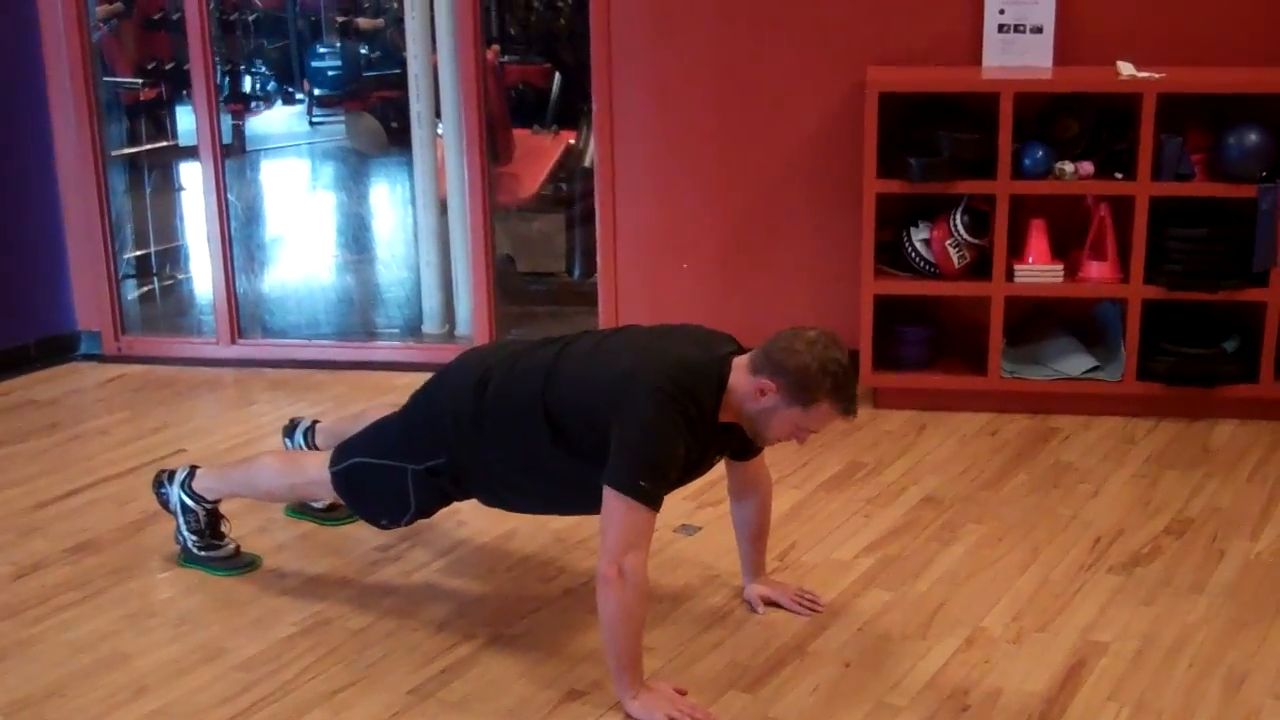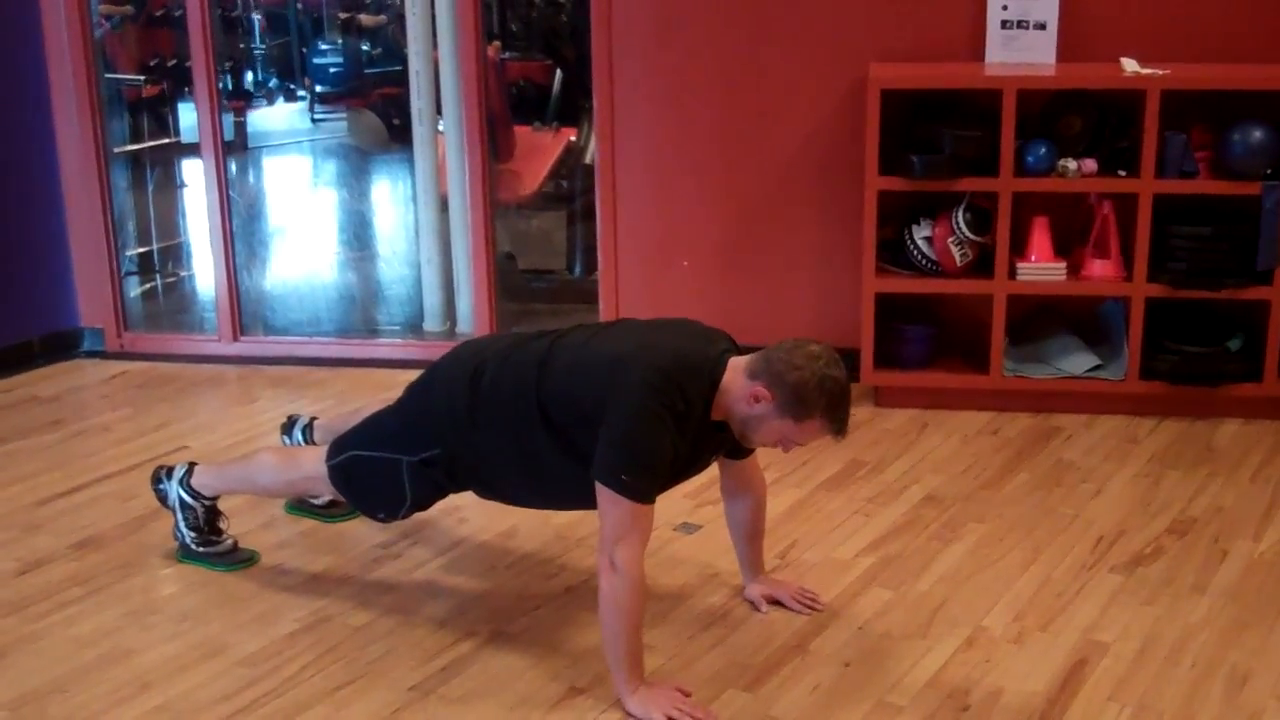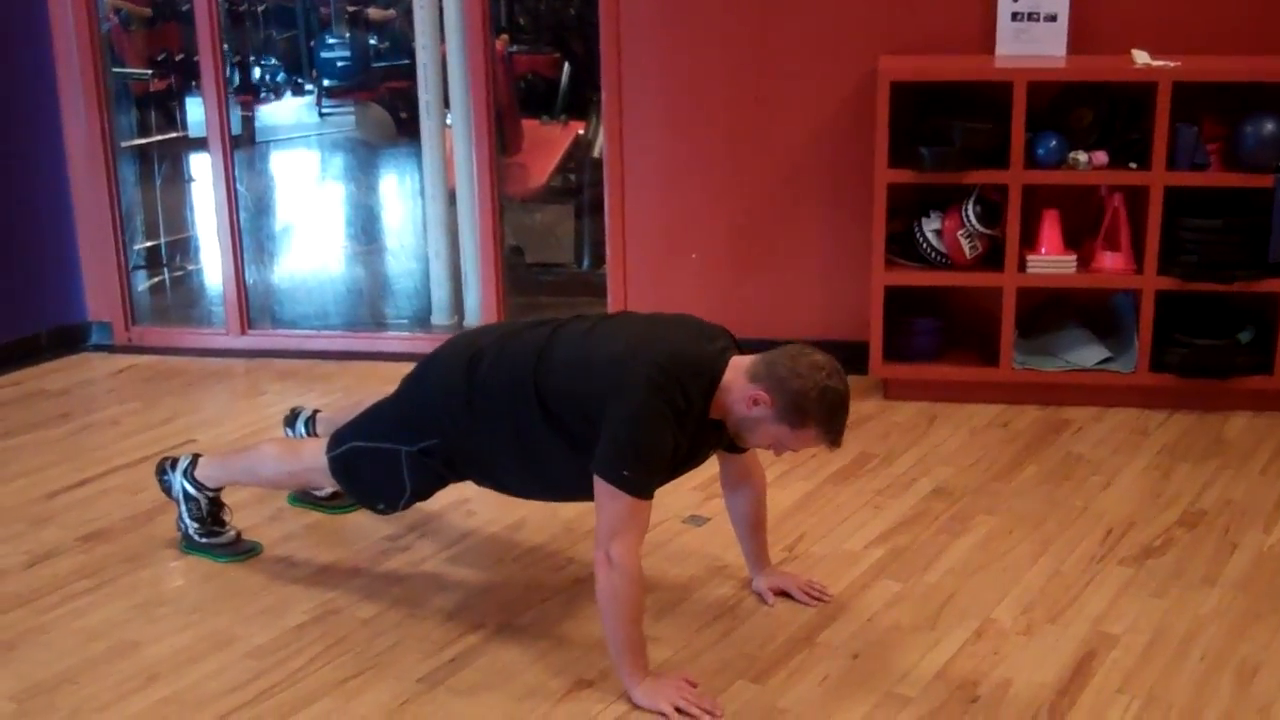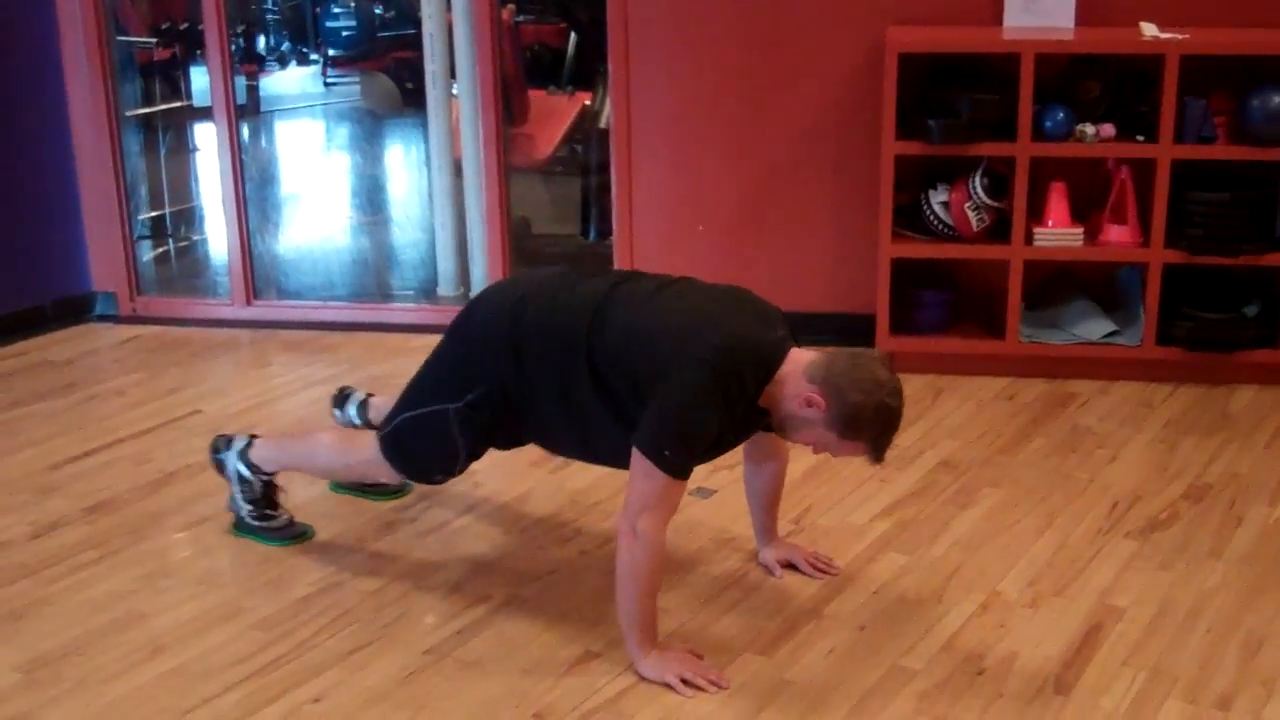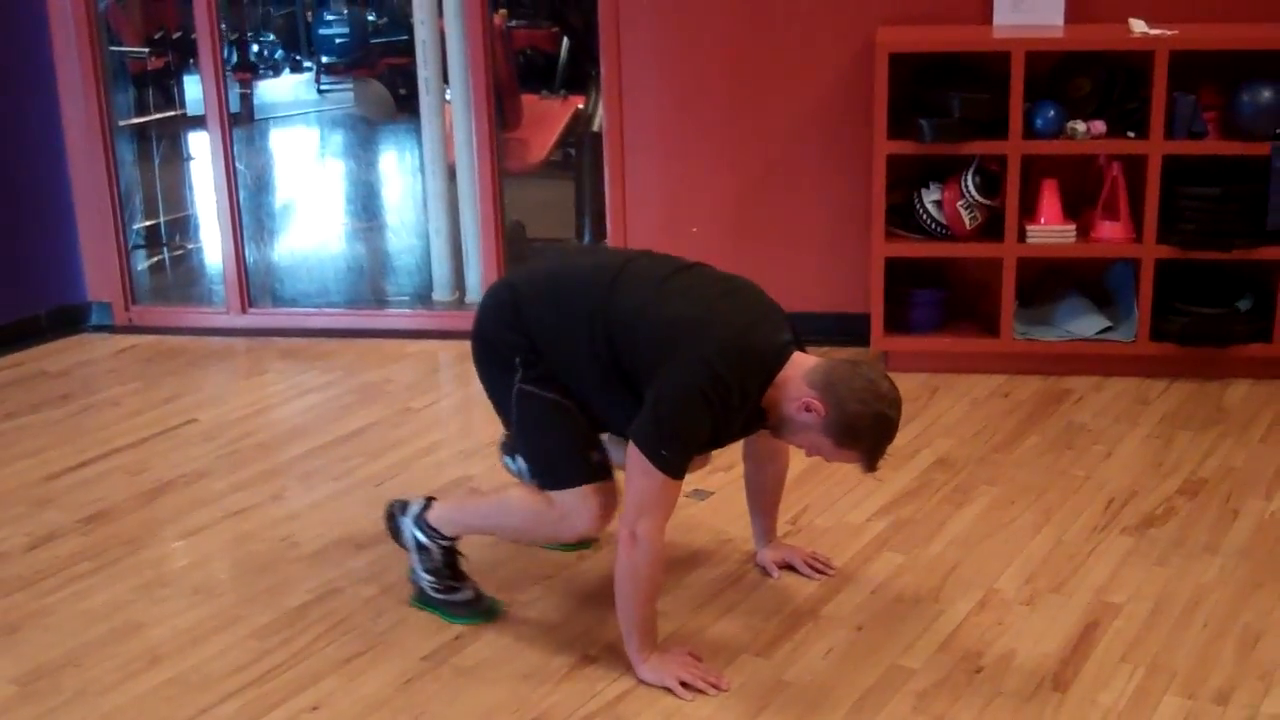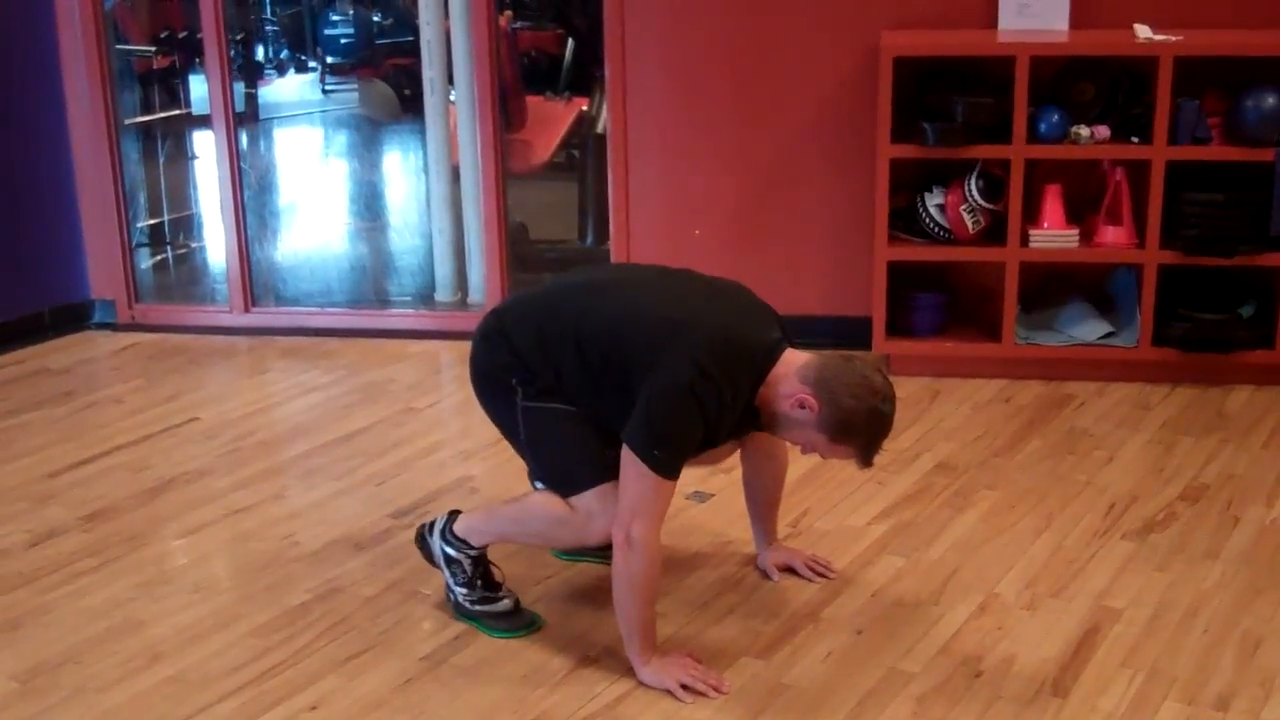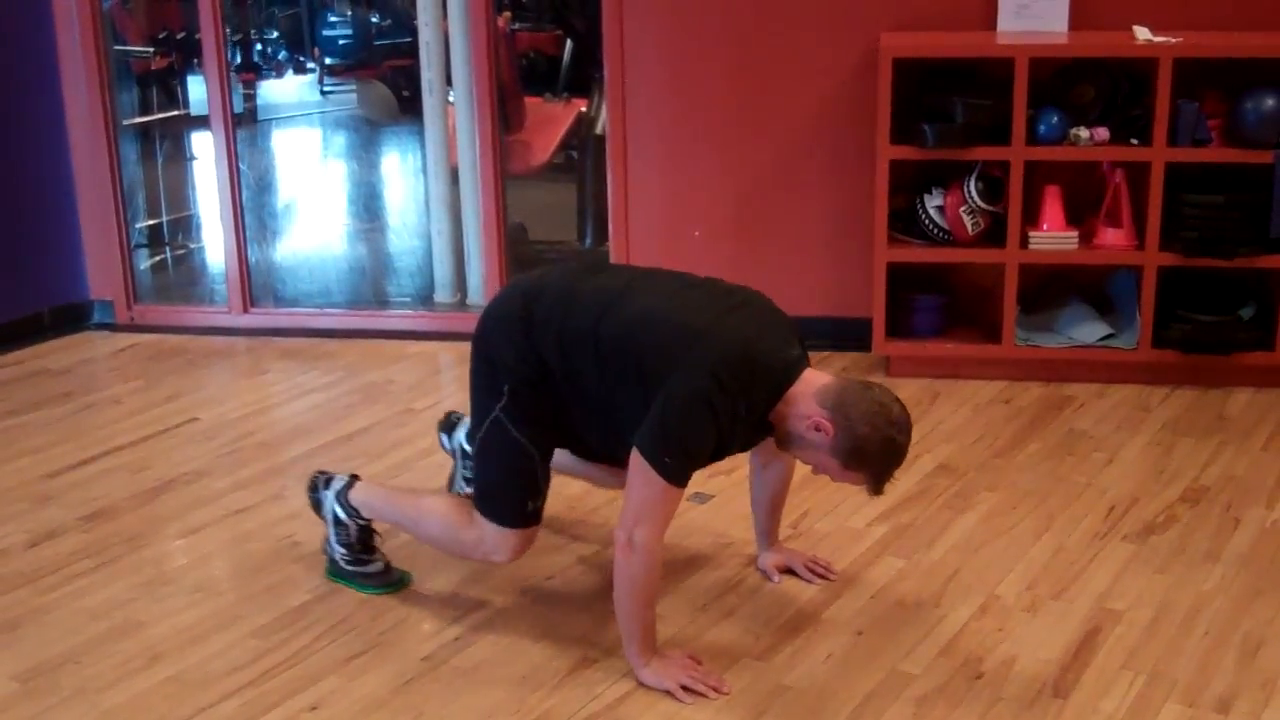
dt=0.4s
person 1, frame 1
left shoulder: (738, 376)
right shoulder: (661, 409)
left elbow: (749, 481)
right elbow: (619, 565)
left wrist: (755, 576)
left hip: (507, 391)
right hip: (466, 423)
left knee: (397, 428)
right knee: (331, 476)
left ankle: (310, 432)
right ankle: (190, 489)
person 1, frame 2
left shoulder: (732, 374)
right shoulder: (652, 404)
left elbow: (742, 482)
right elbow: (619, 558)
left wrist: (755, 576)
left hip: (503, 385)
right hip: (462, 415)
right knee: (328, 472)
left ankle: (309, 429)
right ankle: (189, 486)
person 1, frame 3
left shoulder: (729, 371)
right shoulder: (653, 401)
left elbow: (740, 474)
right elbow: (615, 552)
left wrist: (760, 568)
left hip: (495, 378)
right hip: (457, 404)
right knee: (330, 464)
left ankle: (313, 422)
right ankle: (193, 477)
person 1, frame 4
left shoulder: (775, 351)
right shoulder: (708, 385)
left elbow: (765, 449)
right elbow: (640, 526)
left wrist: (768, 541)
right wrist: (644, 652)
left hip: (537, 326)
right hip: (498, 344)
left knee: (483, 433)
right knee: (387, 461)
left ankle: (365, 412)
right ankle: (251, 460)
person 1, frame 5
left shoulder: (779, 347)
right shoulder: (705, 383)
left elbow: (764, 442)
right elbow: (641, 531)
left wrist: (766, 542)
right wrist: (644, 656)
left hip: (575, 317)
right hip: (517, 331)
left knee: (689, 452)
right knee: (585, 512)
left ankle: (537, 456)
right ankle: (429, 525)
person 1, frame 6
left shoulder: (771, 350)
right shoulder: (694, 383)
left elbow: (761, 442)
right elbow: (633, 533)
left wrist: (768, 545)
right wrist: (646, 659)
left hip: (580, 343)
right hip: (514, 358)
left knee: (719, 439)
right knee: (605, 515)
left ankle: (564, 472)
right ankle: (456, 538)
person 1, frame 7
left shoulder: (787, 363)
right shoulder: (711, 395)
left elbow: (769, 446)
right elbow: (634, 536)
left wrist: (768, 546)
right wrist: (645, 660)
left hip: (572, 330)
right hip: (519, 343)
left knee: (617, 472)
right knee: (502, 541)
left ankle: (474, 440)
right ankle: (347, 500)
